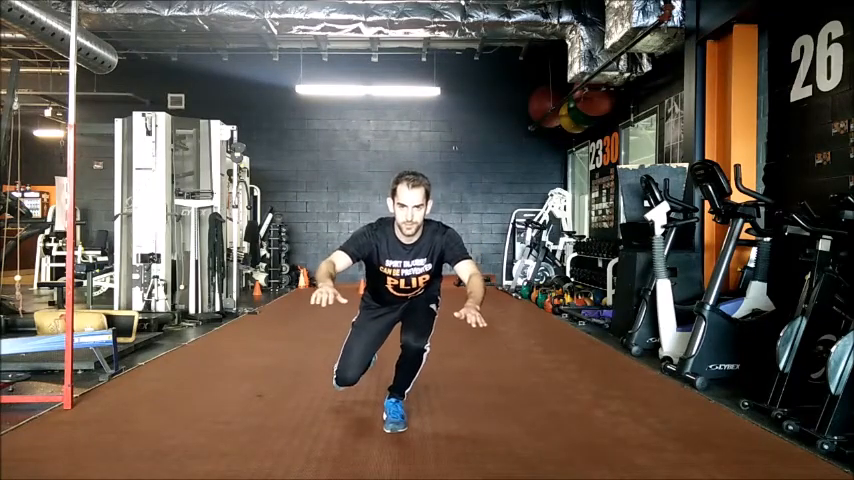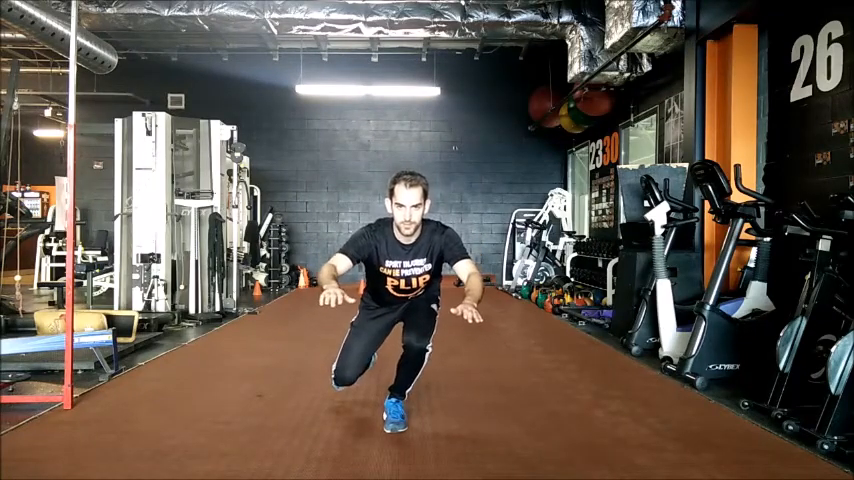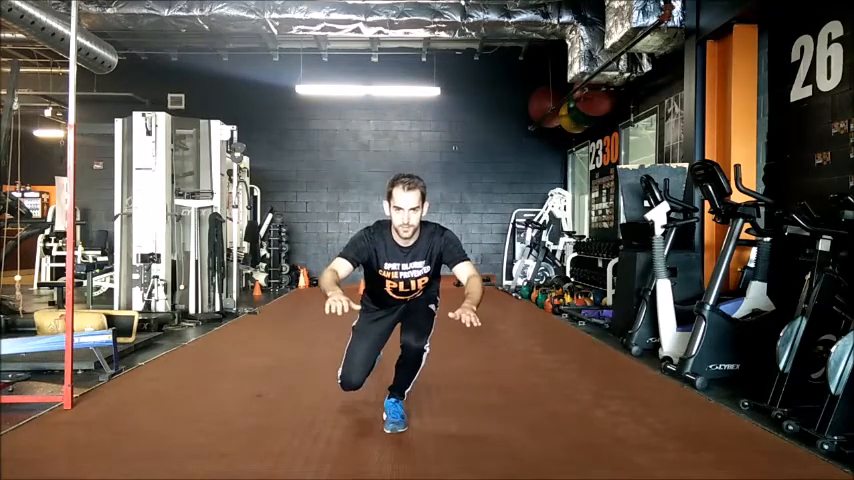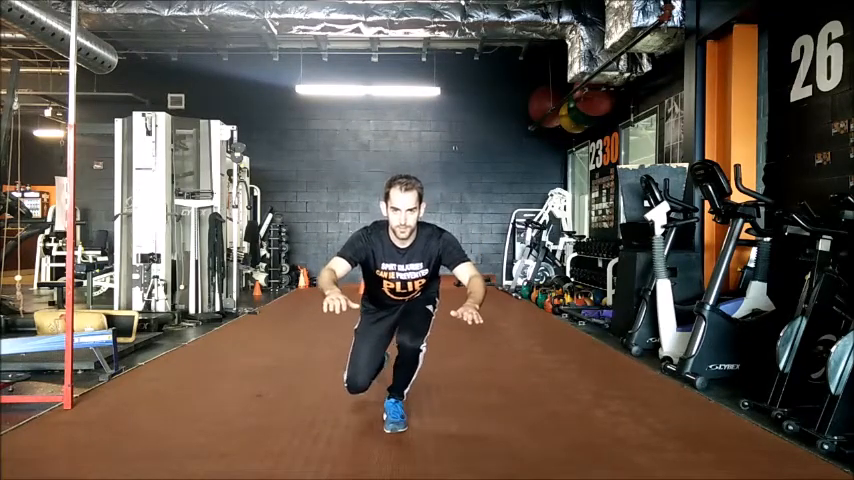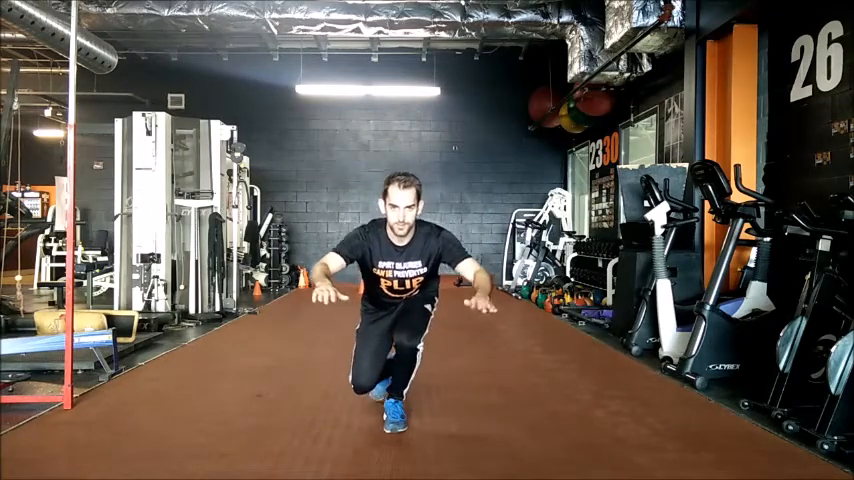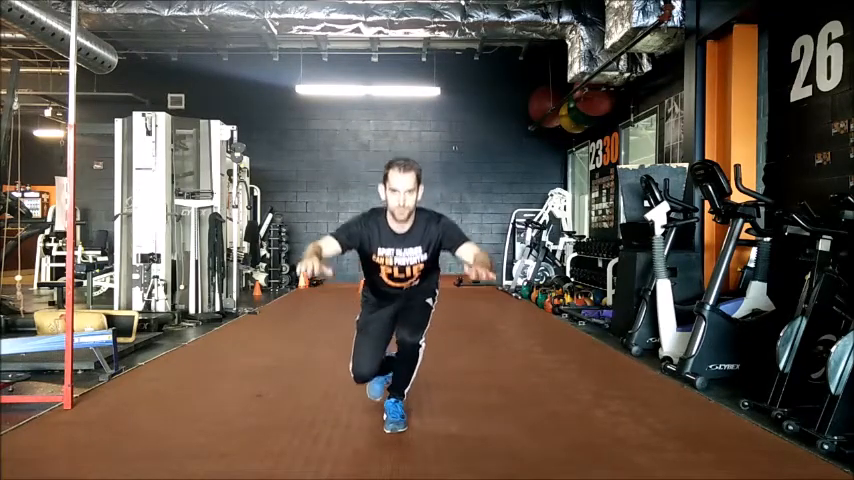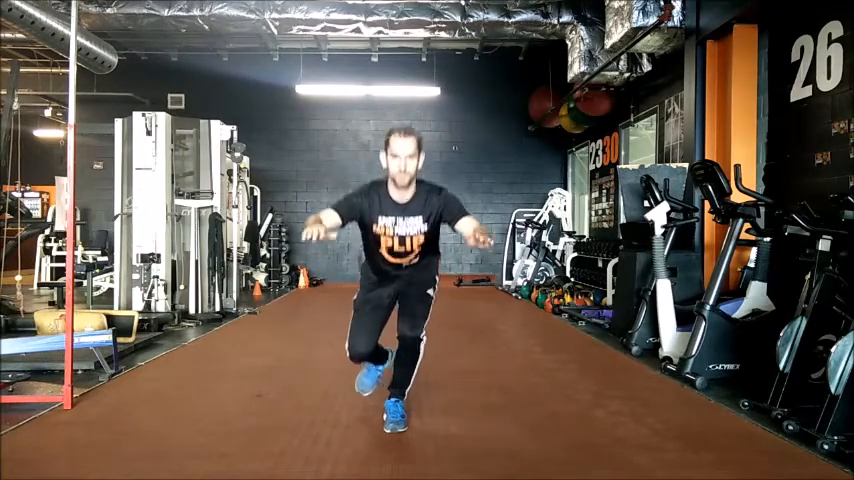
dt=0.2s
person 1, frame 1
left shoulder: (443, 237)
right shoulder: (372, 234)
left elbow: (472, 274)
right elbow: (331, 263)
left wrist: (472, 304)
right wrist: (326, 283)
left hip: (421, 300)
right hip: (378, 303)
left knee: (415, 343)
right knee: (346, 377)
left ankle: (395, 400)
right ankle: (367, 354)
person 1, frame 2
left shoulder: (442, 236)
right shoulder: (371, 236)
left elbow: (471, 274)
right elbow: (331, 266)
left wrist: (470, 301)
right wrist: (331, 286)
left hip: (421, 300)
right hip: (378, 303)
left knee: (417, 343)
right knee: (344, 377)
left ankle: (395, 400)
right ankle: (366, 353)
person 1, frame 3
left shoulder: (440, 238)
right shoulder: (369, 238)
left elbow: (471, 277)
right elbow: (331, 272)
left wrist: (468, 305)
right wrist: (335, 293)
left hip: (420, 301)
right hip: (378, 305)
left knee: (415, 343)
right knee: (350, 381)
left ankle: (395, 400)
right ankle: (369, 353)
person 1, frame 4
left shoulder: (438, 240)
right shoulder: (367, 238)
left elbow: (473, 277)
right elbow: (329, 271)
left wrist: (471, 304)
right wrist: (332, 291)
left hip: (419, 302)
right hip: (377, 307)
left knee: (410, 343)
right knee: (356, 384)
left ankle: (395, 400)
right ankle: (378, 359)
person 1, frame 5
left shoulder: (437, 238)
right shoulder: (365, 237)
left elbow: (477, 272)
right elbow: (322, 266)
left wrist: (481, 293)
right wrist: (323, 282)
left hip: (418, 301)
right hip: (377, 306)
left knee: (407, 342)
right knee: (363, 384)
left ankle: (394, 400)
right ankle: (387, 367)
person 1, frame 6
left shoulder: (437, 225)
right shoulder: (365, 225)
left elbow: (476, 254)
right elbow: (321, 246)
left wrist: (480, 265)
right wrist: (312, 257)
left hip: (419, 293)
right hip: (378, 298)
left knee: (409, 340)
right knee: (363, 373)
left ankle: (395, 400)
right ankle: (386, 367)
person 1, frame 7
left shoulder: (437, 198)
right shoulder: (366, 196)
left elbow: (472, 227)
right elbow: (323, 218)
left wrist: (477, 235)
right wrist: (316, 224)
left hip: (419, 276)
right hip: (377, 277)
left knee: (411, 334)
right knee: (359, 351)
left ankle: (396, 400)
right ankle: (379, 360)
